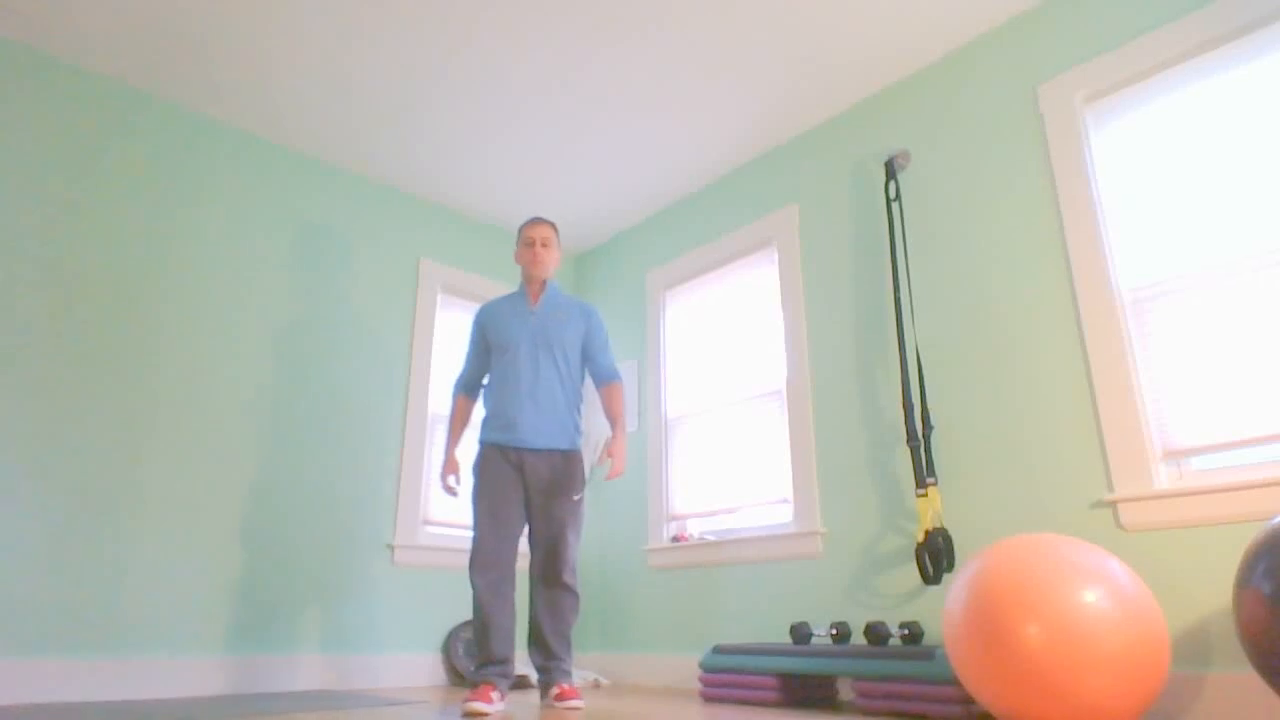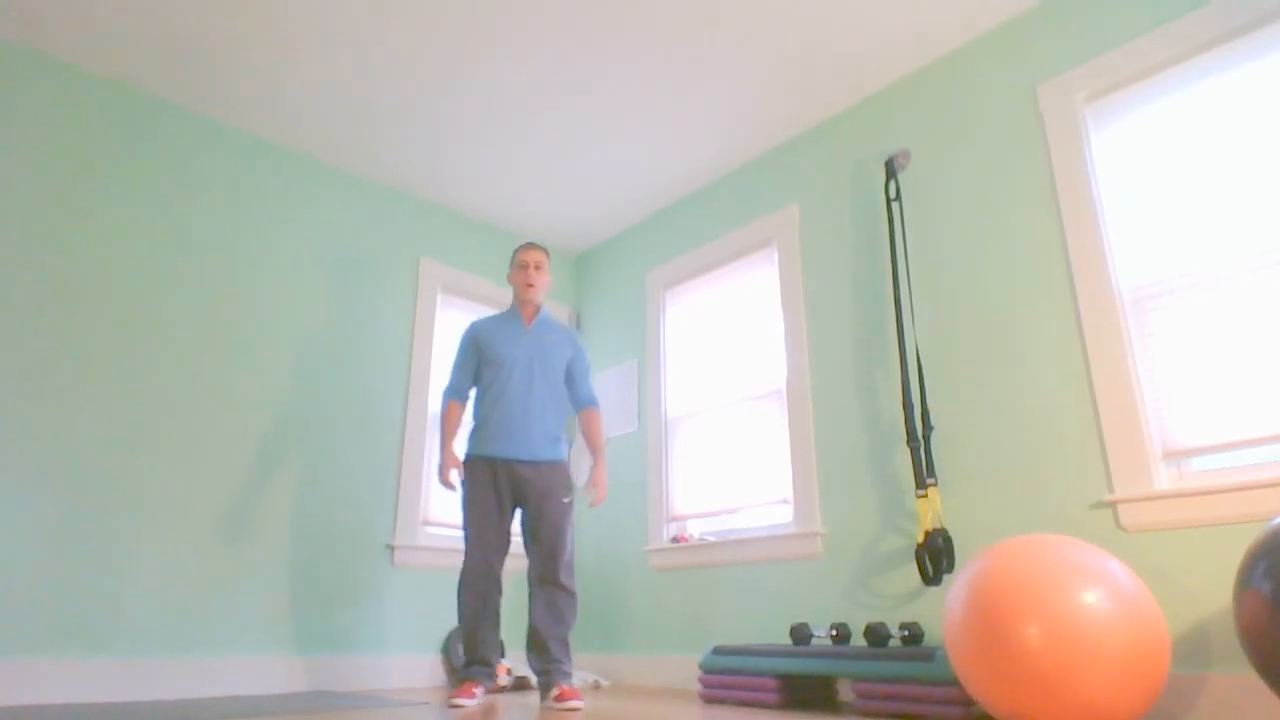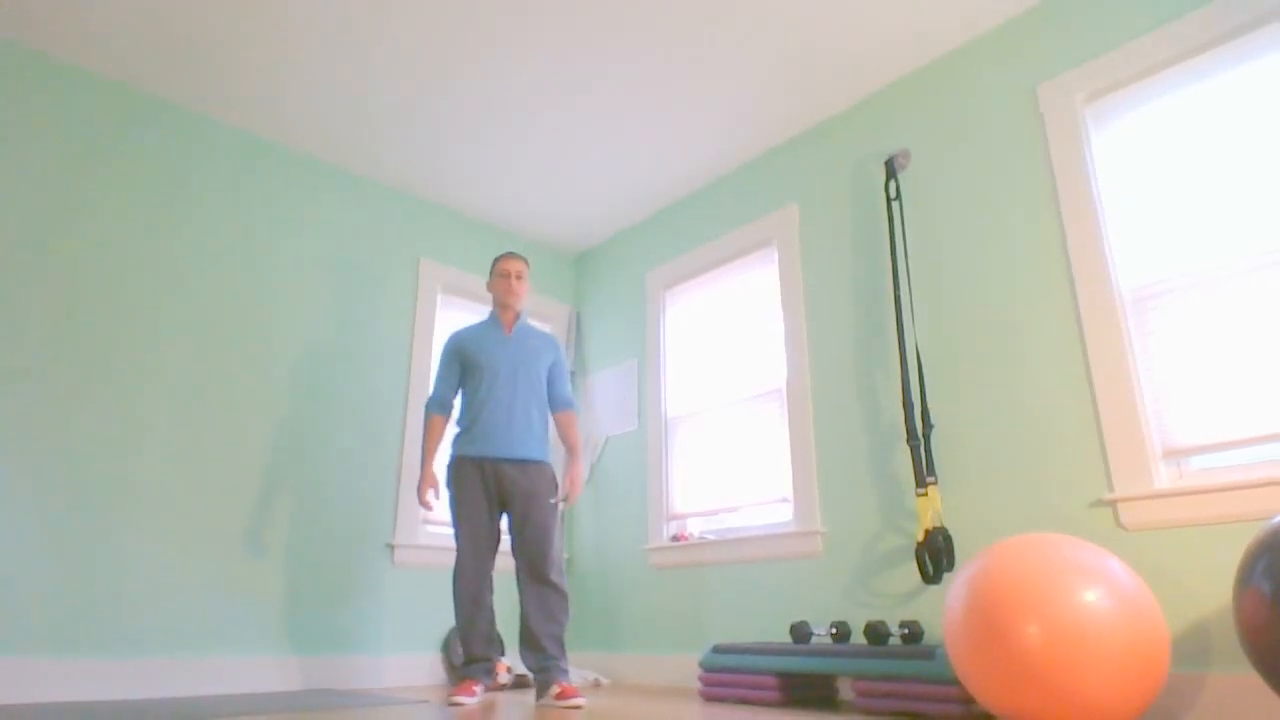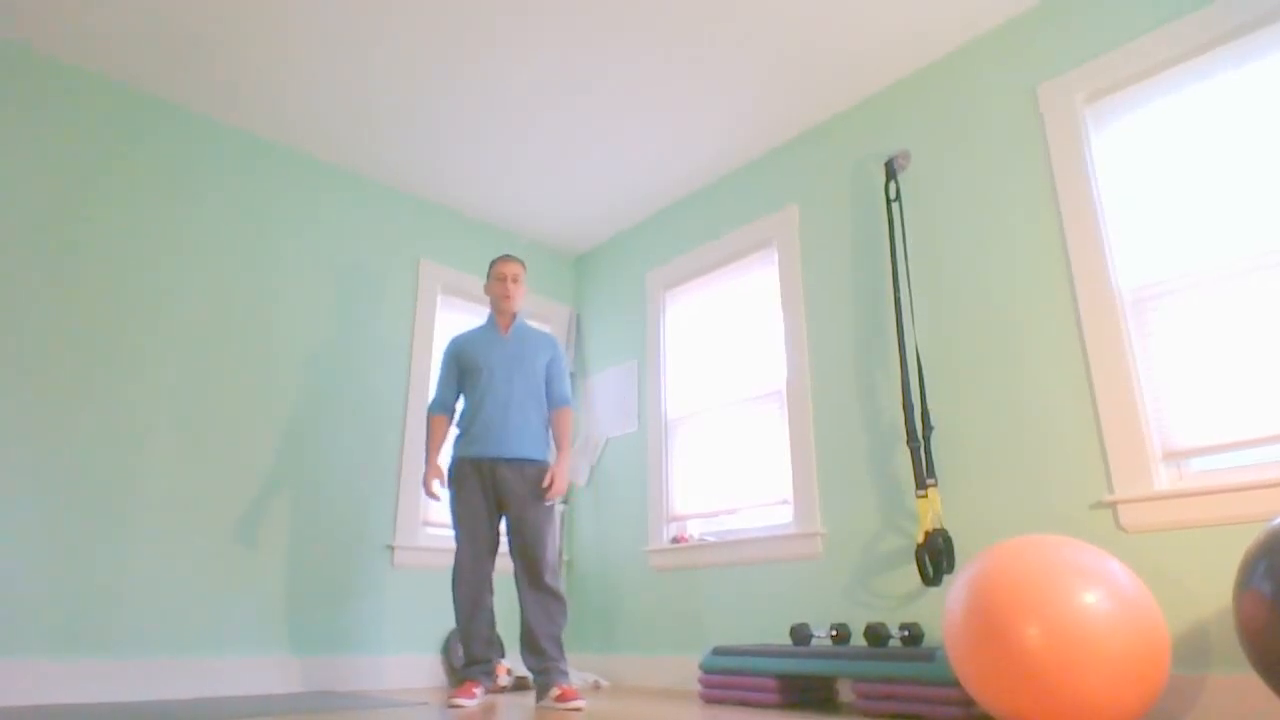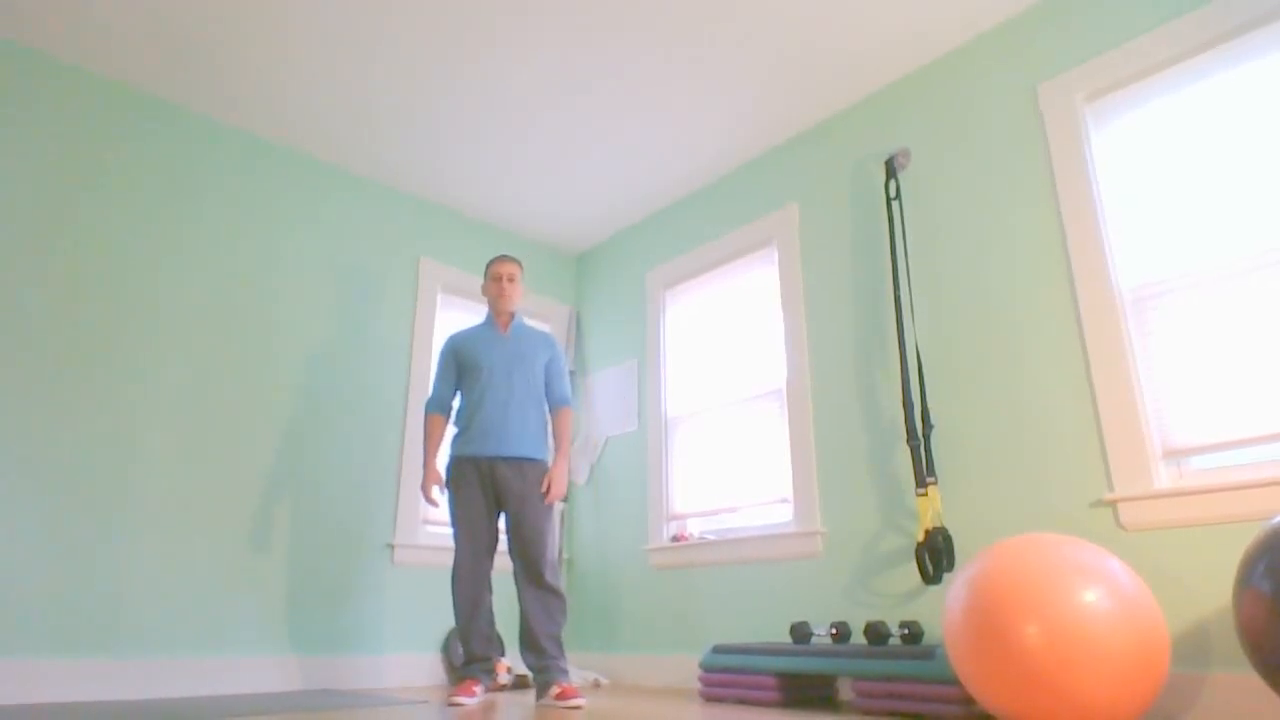
dt=0.5s
person 1, frame 1
left shoulder: (583, 314)
right shoulder: (491, 314)
left elbow: (607, 376)
right elbow: (468, 385)
left wrist: (618, 432)
right wrist: (450, 449)
left hip: (560, 456)
right hip: (499, 453)
left knee: (557, 568)
right knee: (491, 559)
left ankle: (556, 675)
right ankle: (492, 677)
person 1, frame 2
left shoulder: (568, 339)
right shoulder: (480, 332)
left elbow: (584, 403)
right elbow: (457, 392)
left wrist: (598, 460)
right wrist: (447, 448)
left hip: (547, 466)
right hip: (485, 464)
left knee: (555, 569)
right knee: (480, 569)
left ankle: (555, 676)
right ankle: (479, 673)
person 1, frame 3
left shoulder: (548, 345)
right shoulder: (462, 341)
left elbow: (563, 405)
right elbow: (439, 405)
left wrist: (576, 459)
right wrist: (427, 464)
left hip: (532, 466)
right hip: (472, 465)
left knee: (543, 567)
right knee: (473, 568)
left ankle: (551, 674)
right ankle: (477, 671)
person 1, frame 4
left shoulder: (547, 345)
right shoulder: (462, 345)
left elbow: (561, 404)
right elbow: (442, 406)
left wrist: (563, 458)
right wrist: (432, 458)
left hip: (530, 466)
right hip: (471, 466)
left knee: (539, 568)
right knee: (472, 569)
left ankle: (551, 676)
right ankle: (477, 674)
person 1, frame 5
left shoulder: (546, 344)
right shoulder: (459, 343)
left elbow: (561, 404)
right elbow: (438, 406)
left wrist: (561, 461)
right wrist: (429, 463)
left hip: (529, 464)
right hip: (469, 464)
left knee: (538, 565)
right knee: (471, 567)
left ankle: (551, 675)
right ankle: (477, 672)
